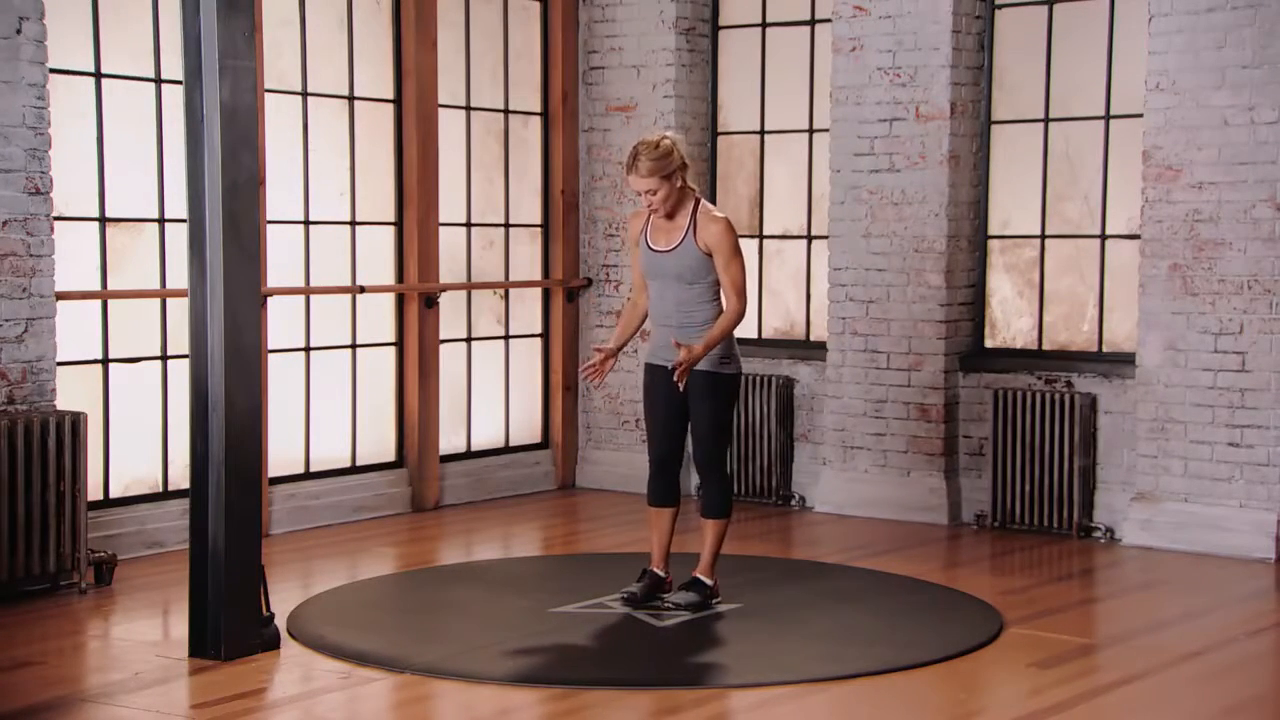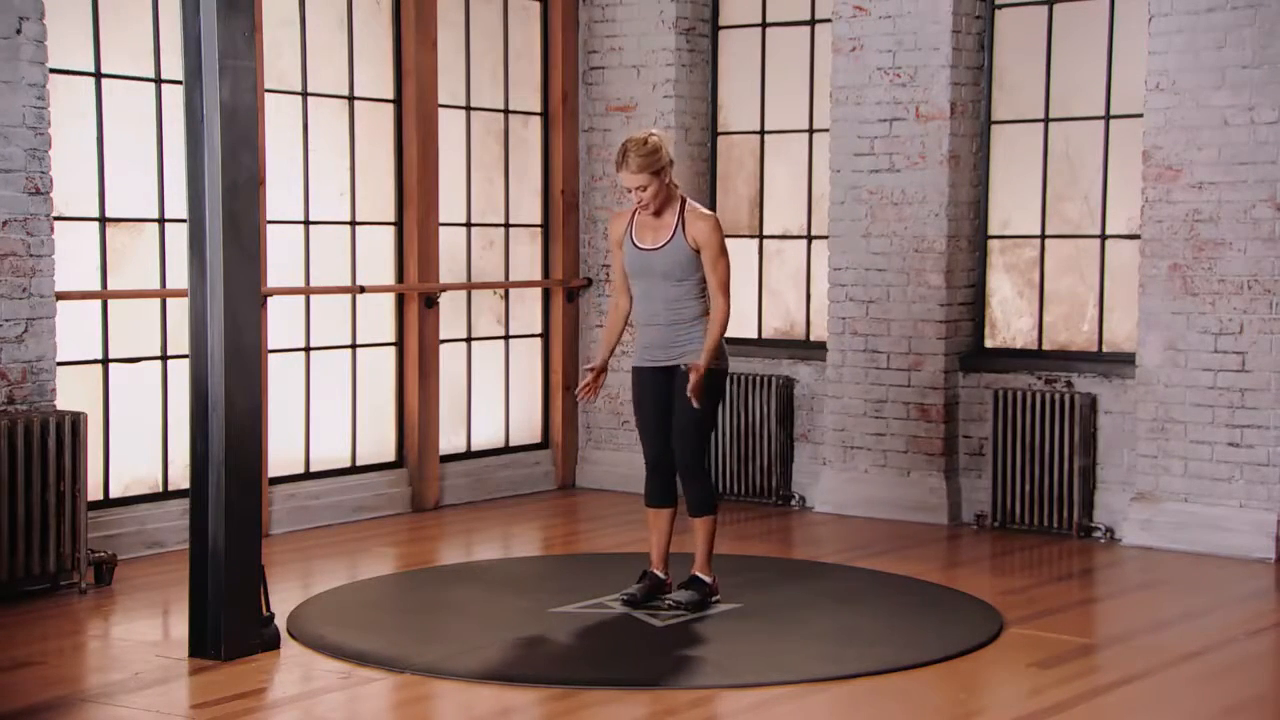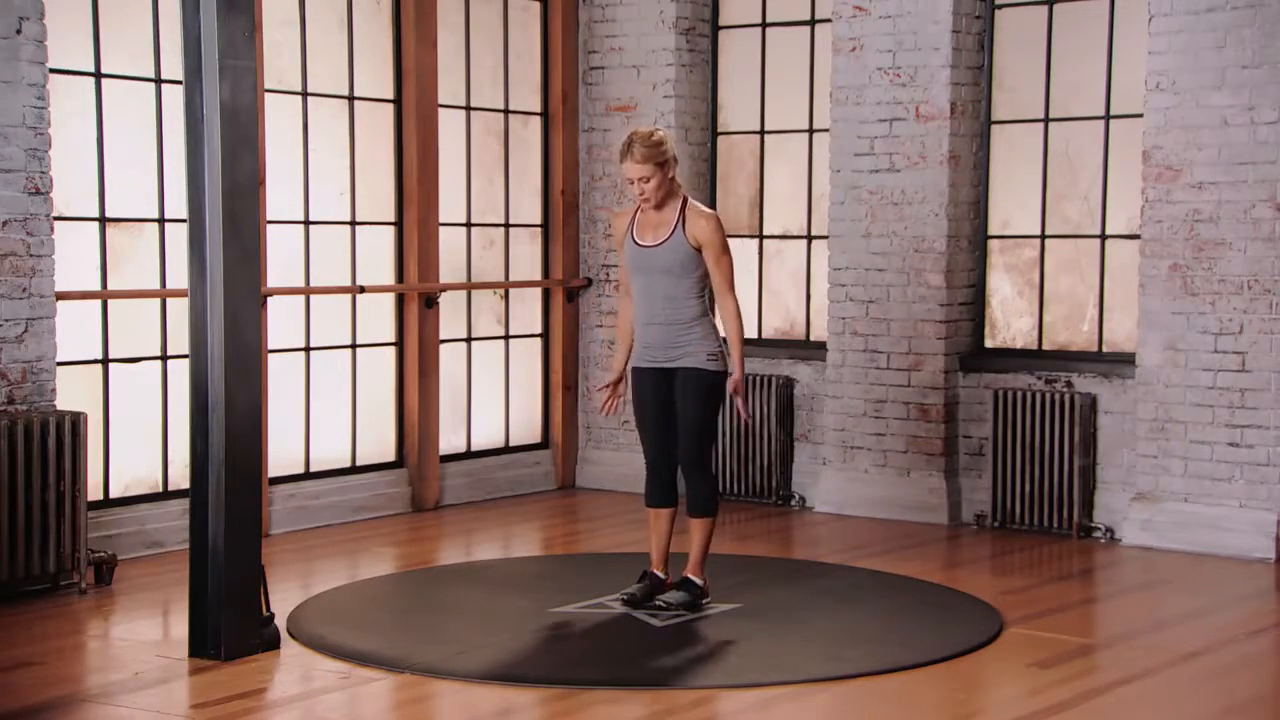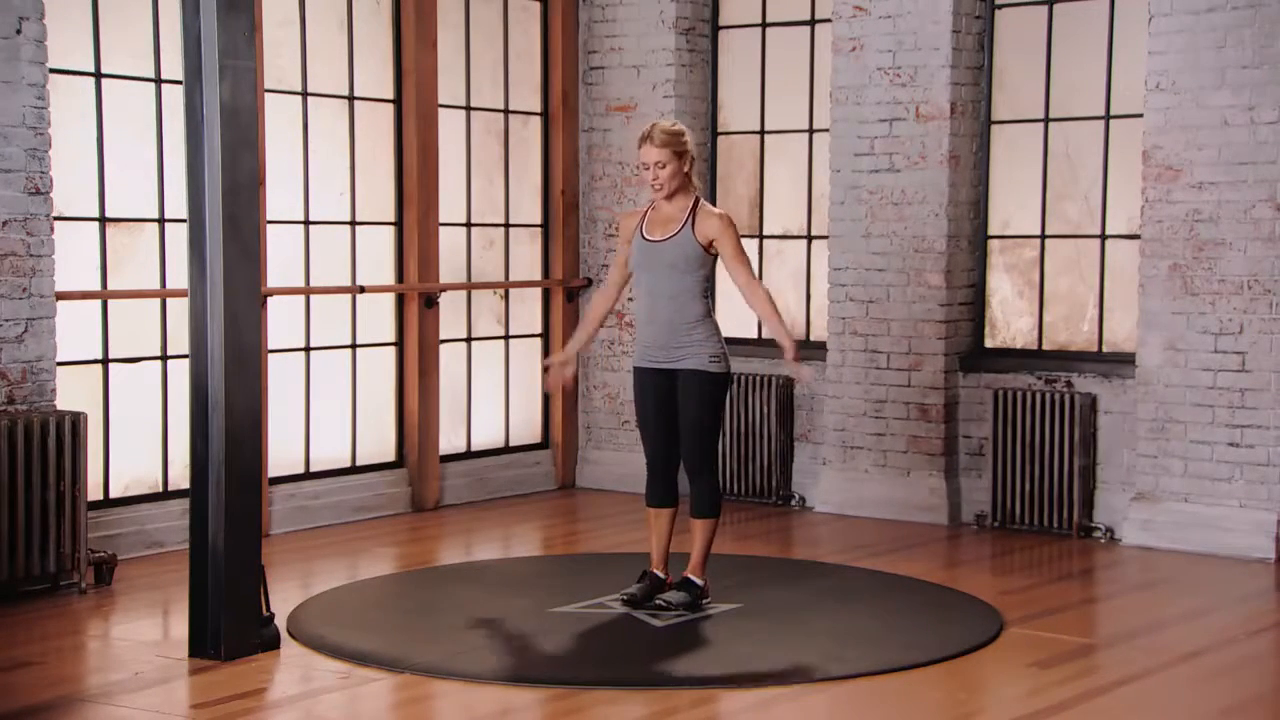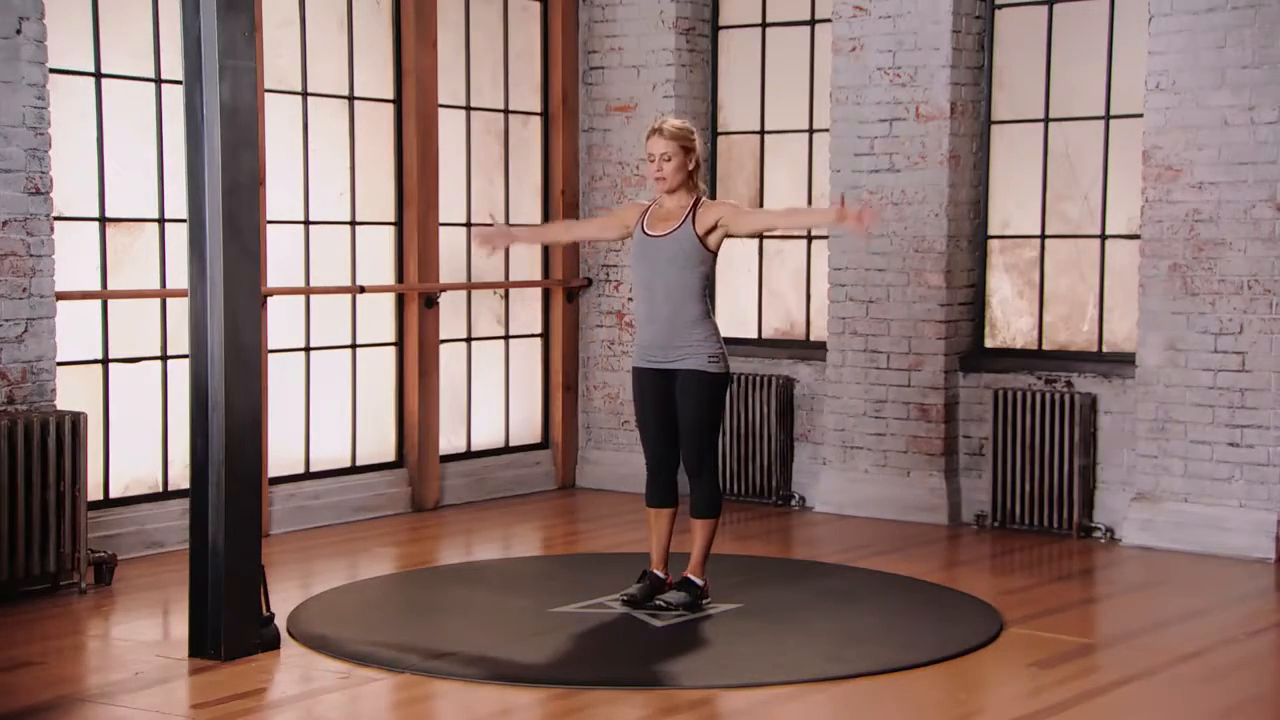
dt=0.4s
person 1, frame 1
left shoulder: (714, 226)
right shoulder: (638, 227)
left elbow: (736, 304)
left wrist: (700, 349)
right wrist: (615, 346)
left hip: (712, 365)
right hip: (661, 362)
left knee: (709, 466)
right knee: (661, 463)
left ankle: (705, 577)
right ankle: (657, 571)
person 1, frame 2
left shoulder: (701, 223)
right shoulder: (621, 227)
left elbow: (720, 301)
left wrist: (705, 361)
right wrist: (602, 358)
left hip: (696, 360)
right hip: (648, 362)
left knee: (689, 462)
right knee: (657, 464)
left ankle: (702, 575)
right ankle: (656, 571)
person 1, frame 3
left shoulder: (701, 222)
right shoulder: (623, 224)
left elbow: (725, 298)
left wrist: (737, 367)
right wrist: (618, 369)
left hip: (696, 361)
right hip: (649, 363)
left knee: (694, 464)
right knee: (657, 465)
left ankle: (694, 577)
right ankle: (656, 570)
person 1, frame 4
left shoulder: (711, 221)
right shoulder: (633, 224)
left elbow: (751, 286)
right elbow: (609, 291)
left wrist: (786, 342)
right wrist: (571, 350)
left hip: (699, 362)
right hip: (649, 362)
left knee: (698, 466)
right knee: (658, 465)
left ankle: (696, 577)
right ankle: (656, 571)
person 1, frame 5
left shoulder: (710, 215)
right shoulder: (636, 215)
left elbow: (772, 217)
right elbow: (572, 230)
left wrist: (831, 216)
right wrist: (511, 234)
left hip: (698, 362)
right hip: (649, 361)
left knee: (698, 465)
right knee: (658, 465)
left ankle: (696, 577)
right ankle: (656, 571)
